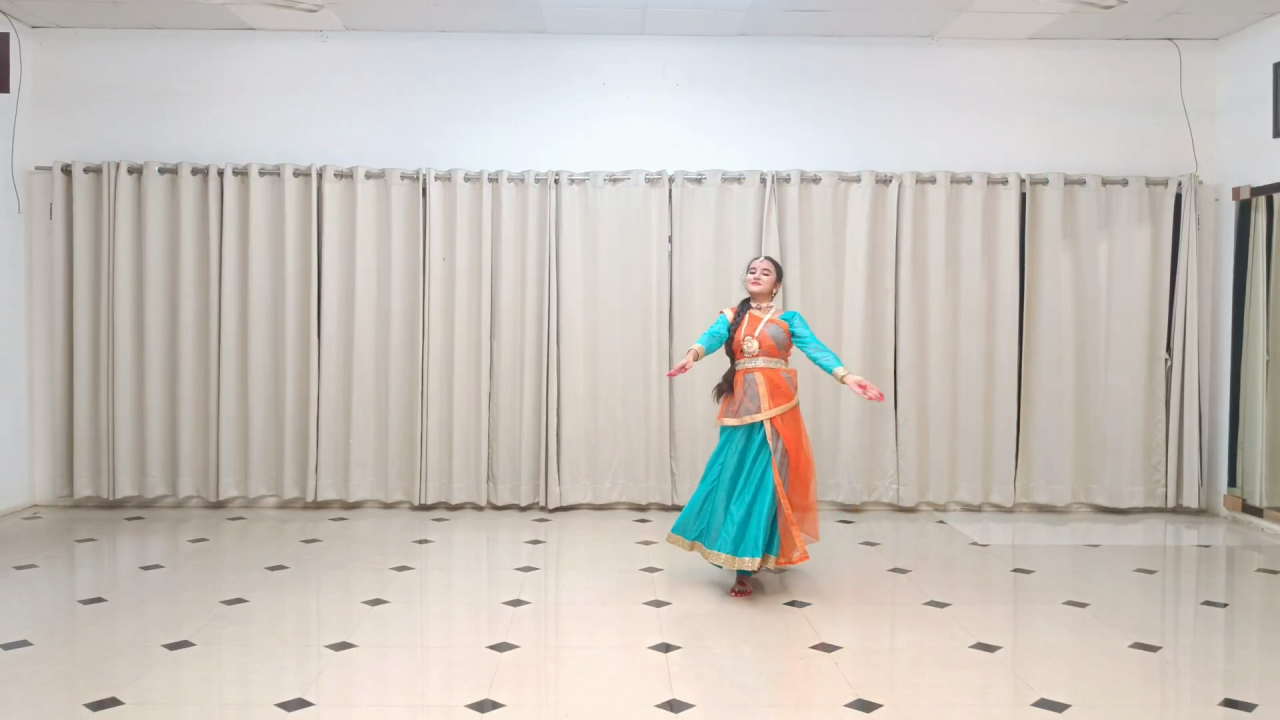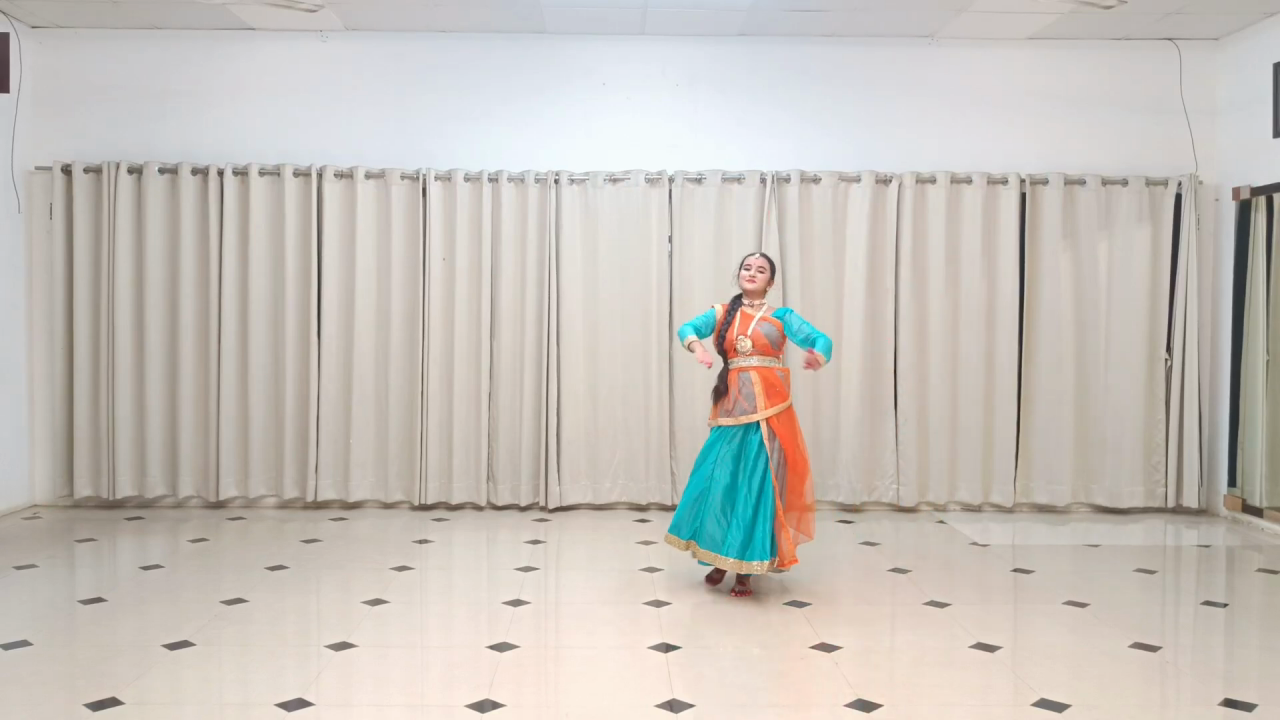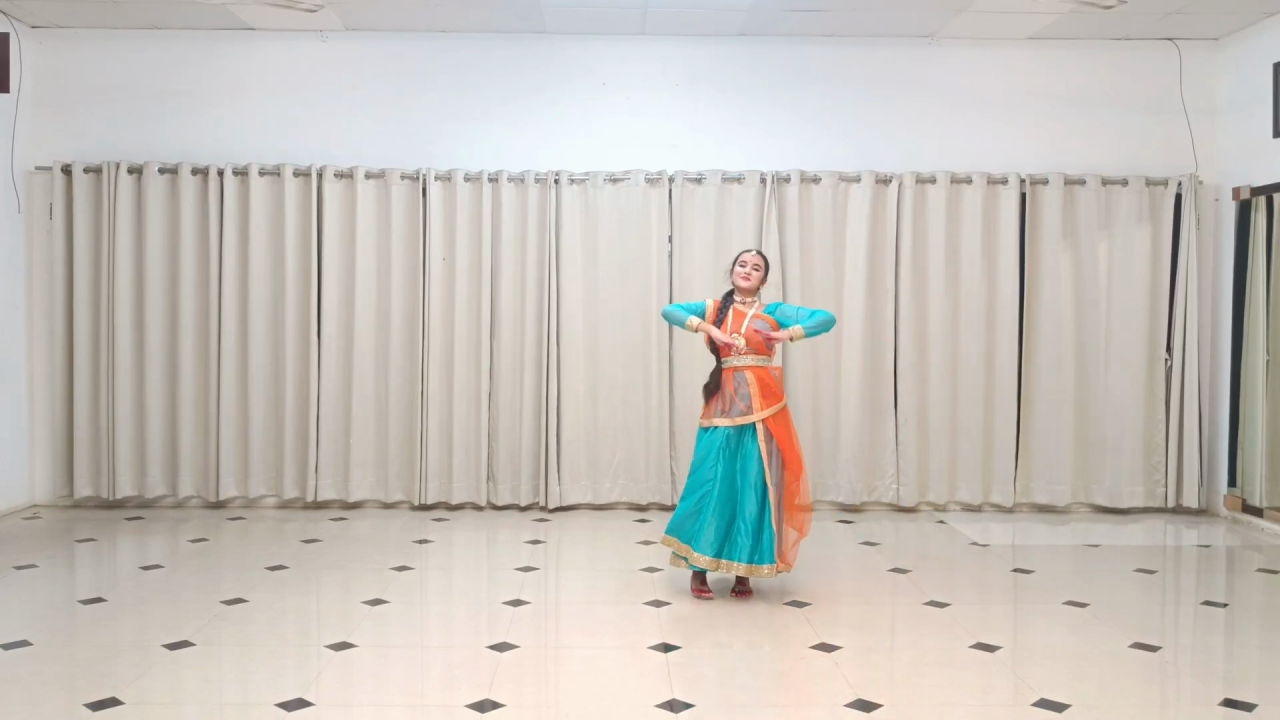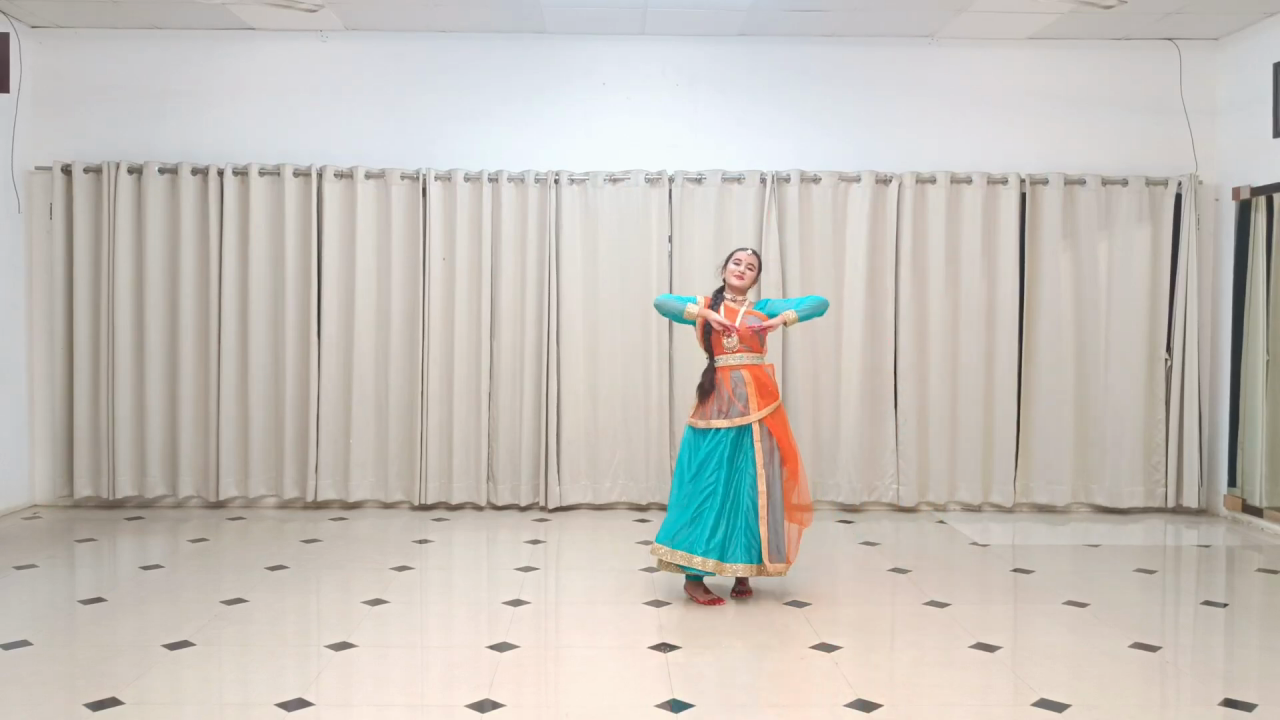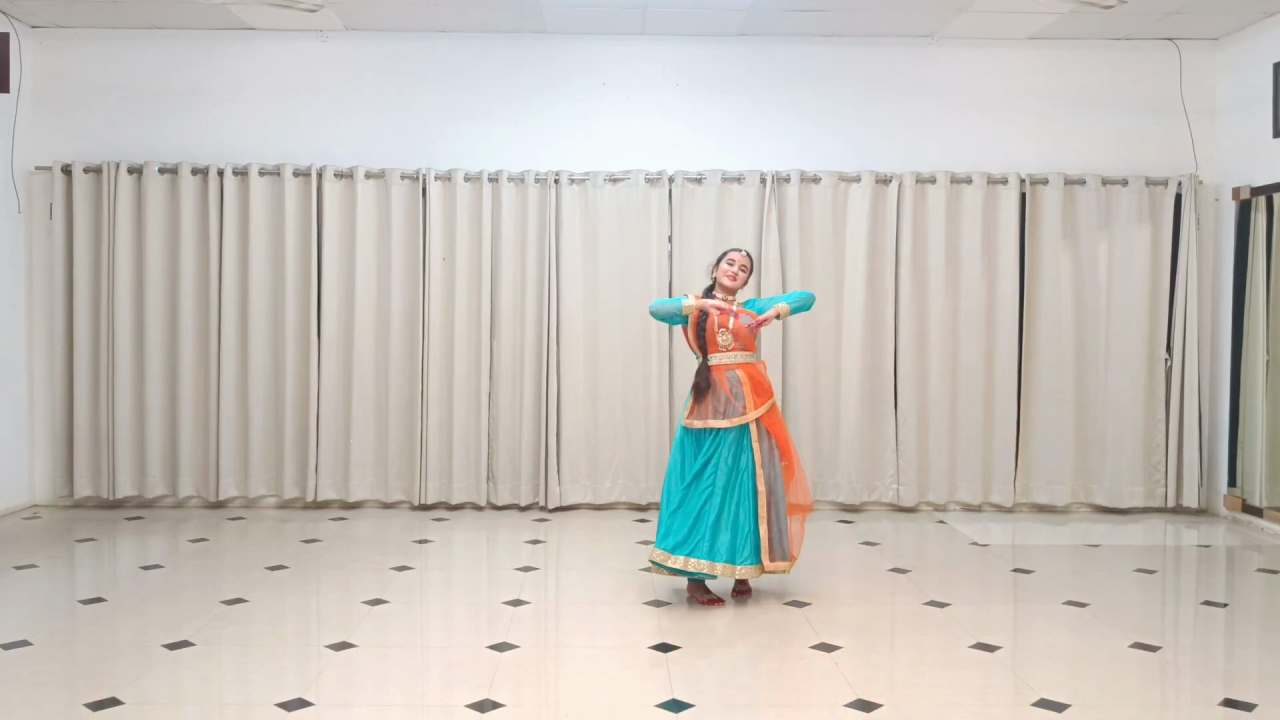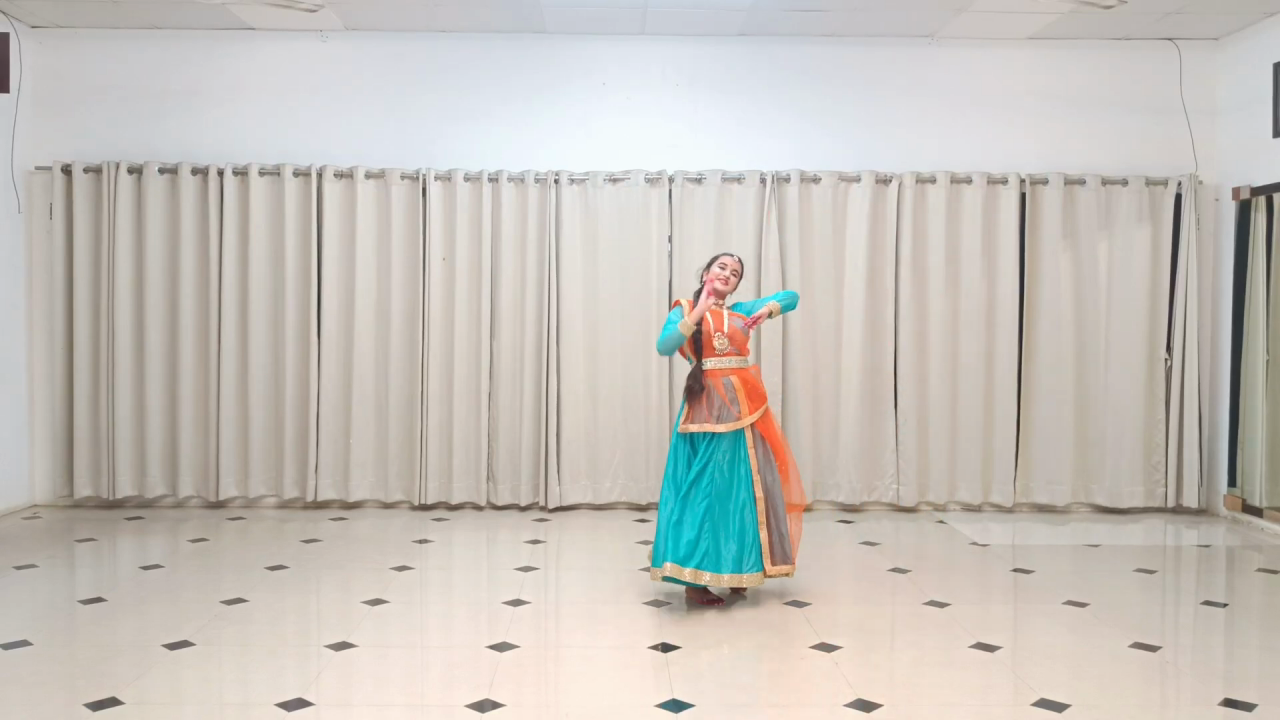
dt=0.1s
person 1, frame 1
left shoulder: (789, 319)
right shoulder: (732, 317)
left elbow: (816, 349)
right elbow: (711, 338)
left wrist: (847, 378)
right wrist: (691, 357)
left hip: (776, 406)
right hip: (740, 406)
left knee: (763, 483)
right knee: (729, 479)
left ankle: (746, 569)
right ankle: (738, 553)
person 1, frame 2
left shoulder: (783, 316)
right shoulder: (723, 313)
left elbow: (820, 338)
right elbow: (689, 328)
left wrist: (818, 356)
right wrist: (697, 346)
left hip: (768, 405)
right hip: (731, 403)
left knee: (760, 483)
right knee: (718, 479)
left ankle: (744, 571)
right ankle: (718, 557)
person 1, frame 3
left shoulder: (775, 312)
right shoulder: (714, 309)
left elbow: (826, 318)
right elbow: (670, 311)
left wrist: (789, 334)
right wrist: (705, 328)
left hip: (763, 405)
right hip: (724, 403)
left knee: (756, 484)
right knee: (713, 481)
left ankle: (744, 571)
right ankle: (699, 568)
person 1, frame 4
left shoulder: (764, 310)
right shoulder: (703, 307)
left elbow: (819, 303)
right elbow: (662, 303)
left wrist: (783, 319)
right wrist: (705, 313)
left hip: (756, 401)
right hip: (716, 402)
left knee: (751, 484)
right knee: (707, 482)
left ankle: (742, 571)
right ankle: (693, 576)
person 1, frame 5
left shoulder: (753, 308)
right shoulder: (694, 307)
left elbow: (807, 297)
right elbow: (657, 309)
left wrist: (776, 310)
right wrist: (703, 304)
left hip: (750, 402)
right hip: (710, 401)
left knee: (749, 483)
right knee: (704, 484)
left ankle: (742, 571)
right ankle: (696, 579)
person 1, frame 6
left shoulder: (741, 312)
right shoulder: (684, 311)
left elbow: (790, 297)
right elbow: (664, 346)
left wrist: (766, 310)
right wrist: (695, 314)
left hip: (744, 405)
right hip: (704, 408)
left knee: (744, 487)
right knee: (703, 488)
left ankle: (735, 568)
right ankle: (694, 580)
